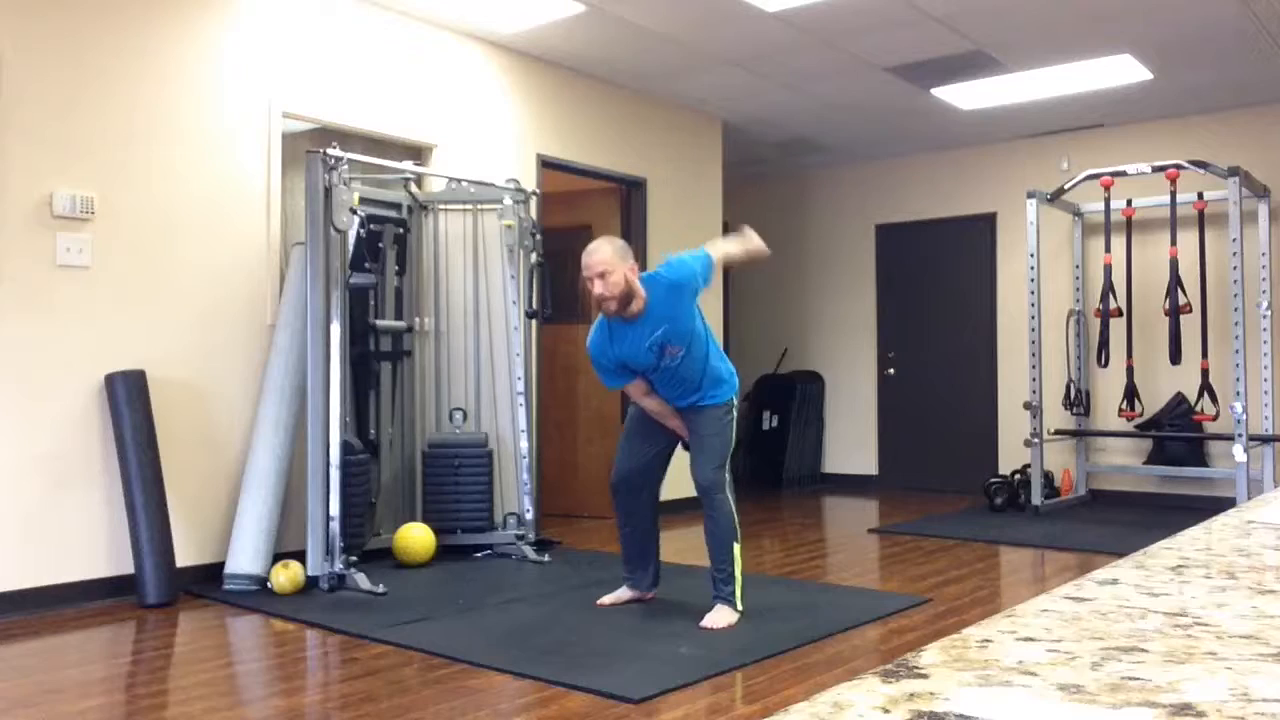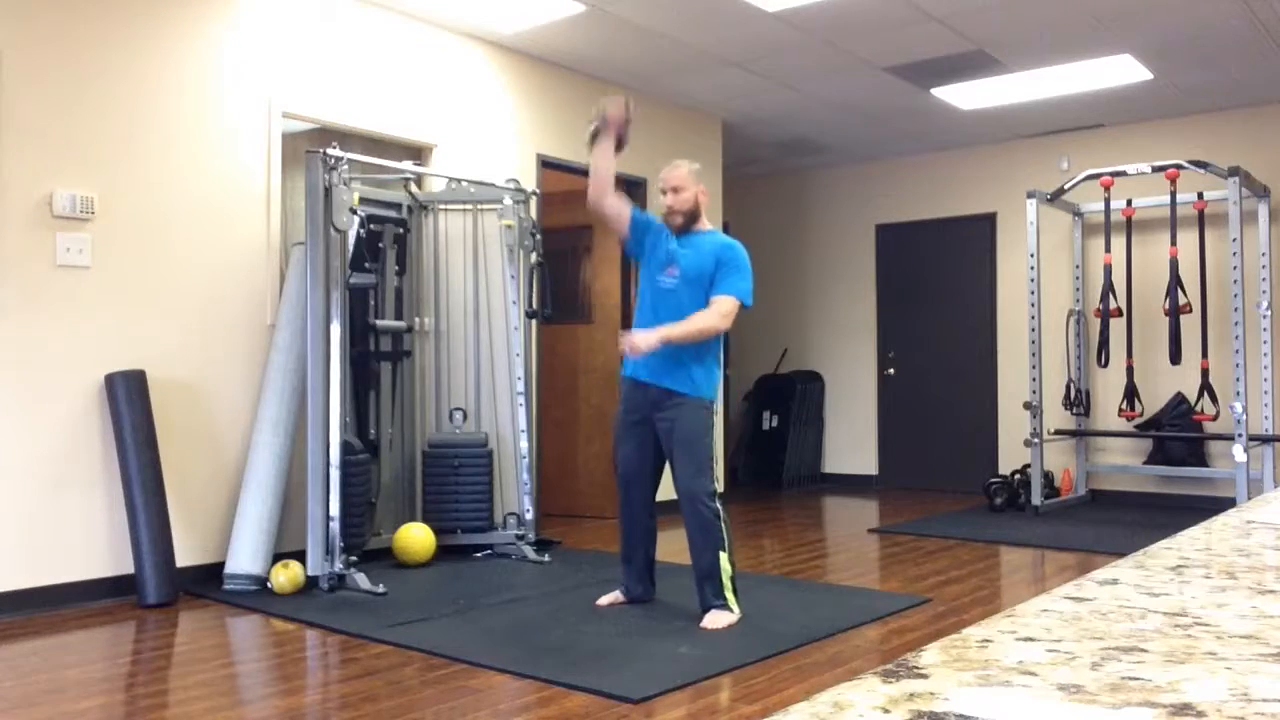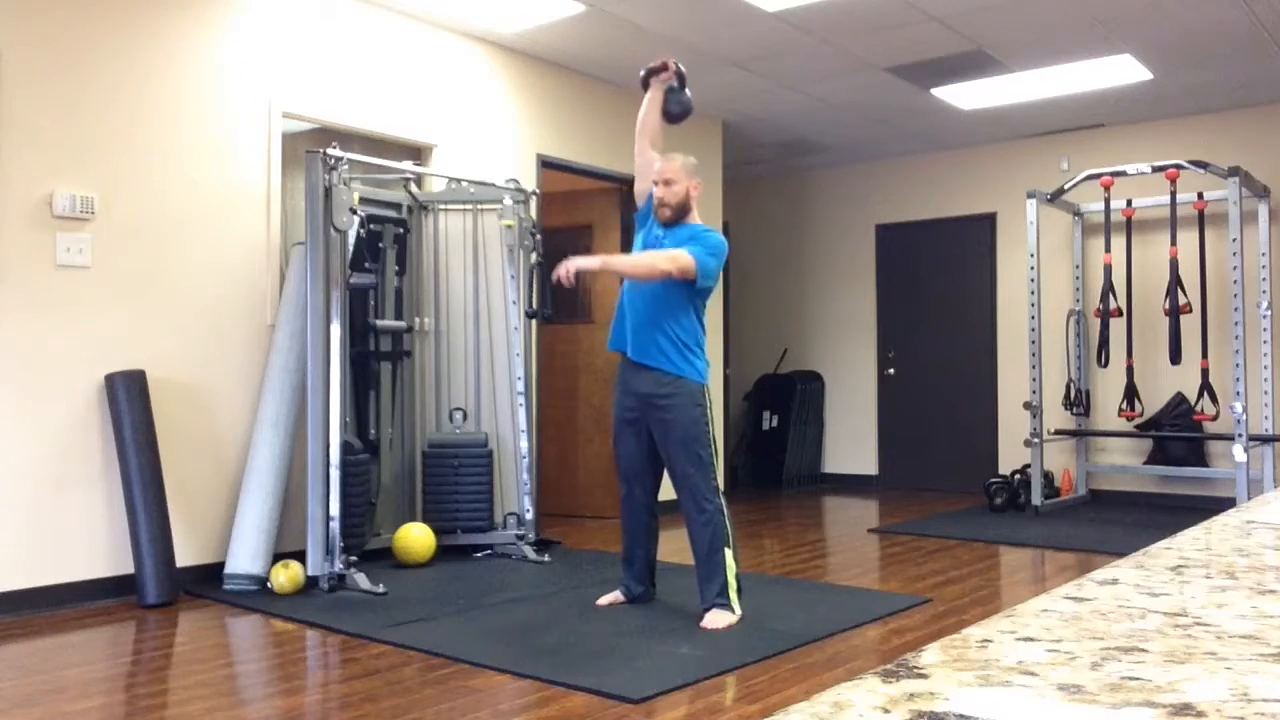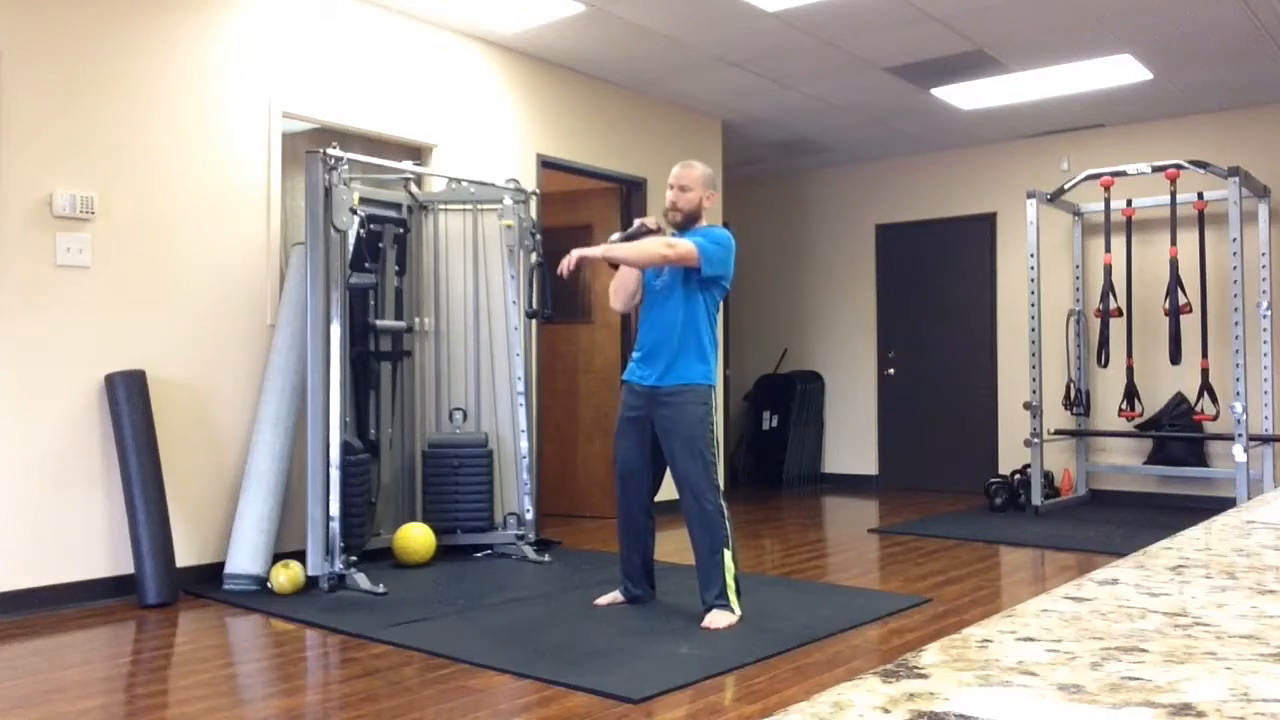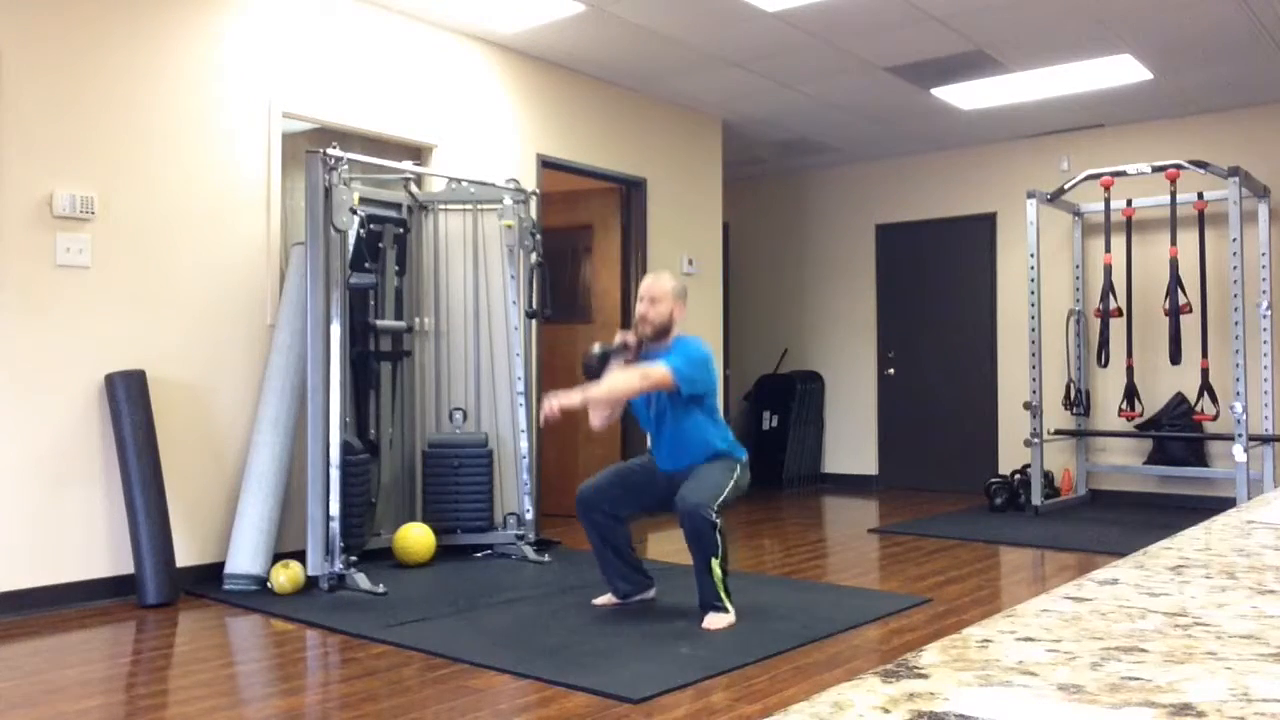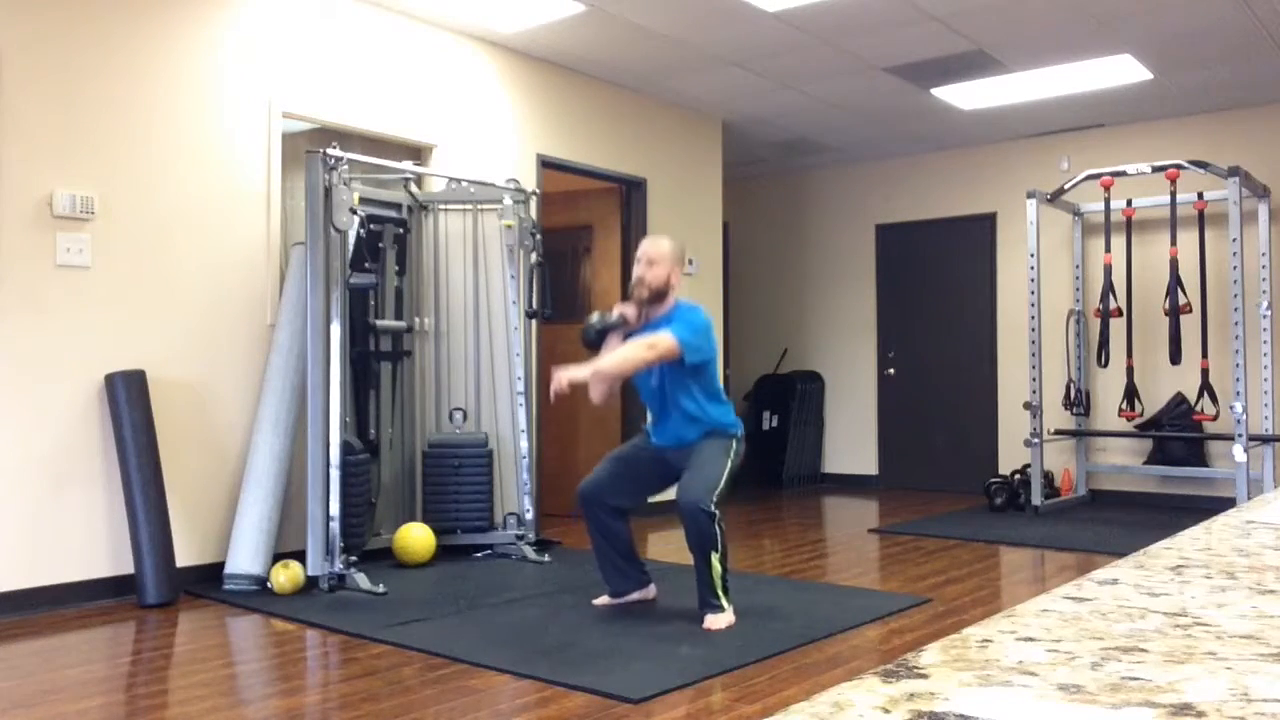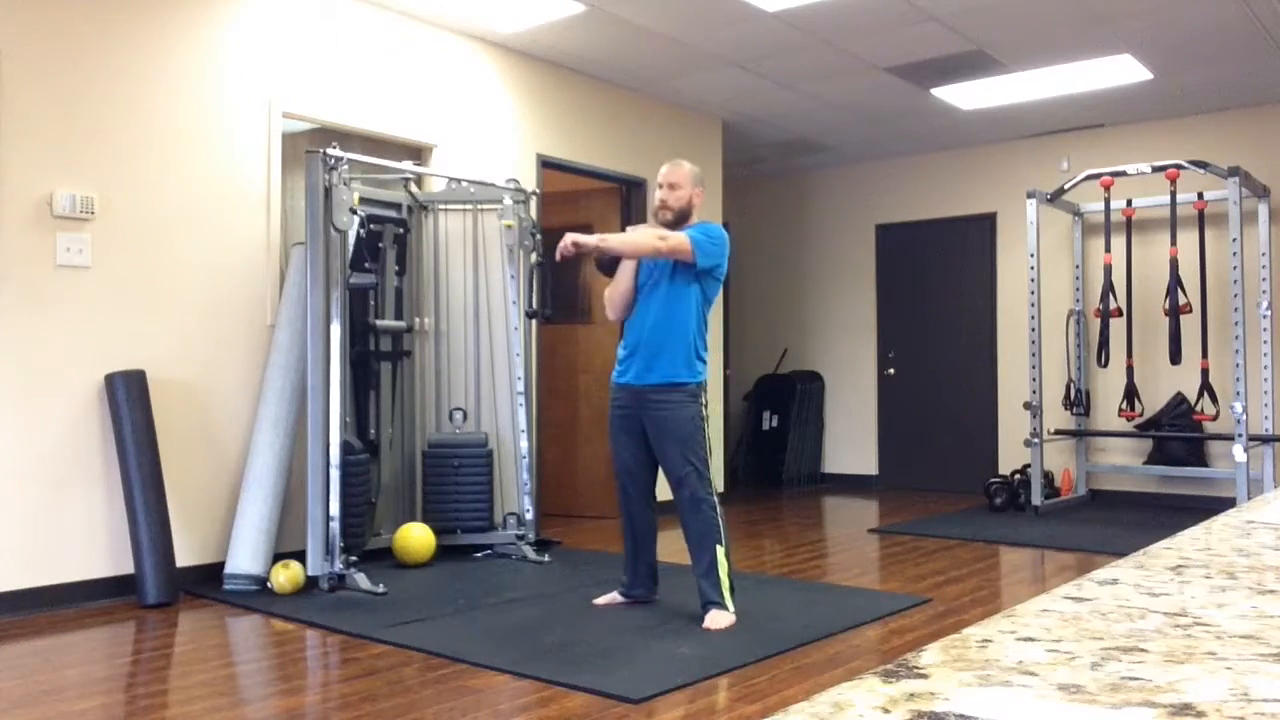
dt=0.7s
person 1, frame 1
left shoulder: (674, 279)
right shoulder: (602, 343)
left elbow: (717, 251)
right elbow: (644, 397)
left wrist: (747, 241)
right wrist: (688, 435)
left hip: (711, 399)
right hip: (659, 407)
left knee: (710, 483)
right knee: (627, 481)
left ankle: (726, 598)
right ankle: (639, 581)
person 1, frame 2
left shoulder: (728, 254)
right shoulder: (651, 238)
left elbow: (720, 318)
right elbow: (601, 200)
left wrist: (660, 336)
right wrist: (608, 135)
left hip: (688, 393)
right hip: (638, 386)
left knee: (697, 495)
right knee: (632, 491)
left ankle: (721, 599)
right ankle: (636, 584)
person 1, frame 3
left shoulder: (710, 243)
right shoulder: (649, 222)
left elbow: (665, 266)
right elbow: (643, 147)
left wrist: (594, 261)
right wrist: (657, 90)
left hip: (678, 383)
right hip: (632, 377)
left knee: (698, 493)
right knee: (635, 489)
left ankle: (722, 598)
right ankle: (636, 584)
person 1, frame 4
left shoulder: (717, 242)
right shoulder: (656, 245)
left elbow: (668, 251)
right elbow: (620, 302)
left wrist: (599, 250)
right wrist: (632, 246)
left hip: (686, 388)
right hip: (638, 385)
left knee: (700, 494)
right knee: (631, 491)
left ankle: (722, 600)
right ankle: (636, 586)
person 1, frame 5
left shoulder: (693, 354)
right shoulder: (635, 356)
left elbow: (643, 380)
right elbow: (600, 420)
left wrist: (575, 395)
right wrist: (617, 363)
left hip: (716, 461)
right hip: (663, 463)
left knee: (694, 506)
right knee: (592, 498)
left ankle: (718, 602)
right ankle: (632, 584)
person 1, frame 6
left shoulder: (692, 320)
right shoulder: (632, 326)
left elbow: (650, 350)
right elbow: (600, 394)
left wrist: (579, 371)
right wrist: (617, 333)
left hip: (711, 436)
right hip: (660, 439)
left knee: (695, 502)
right knee: (594, 493)
left ankle: (717, 604)
right ankle: (630, 583)
person 1, frame 7
left shoulder: (710, 238)
right shoulder: (644, 250)
left elbow: (661, 244)
right elbow: (615, 311)
left wrist: (592, 240)
right wrist: (628, 253)
left hip: (676, 388)
right hip: (627, 385)
left knee: (694, 494)
right knee: (633, 493)
left ankle: (718, 599)
right ankle: (638, 585)
